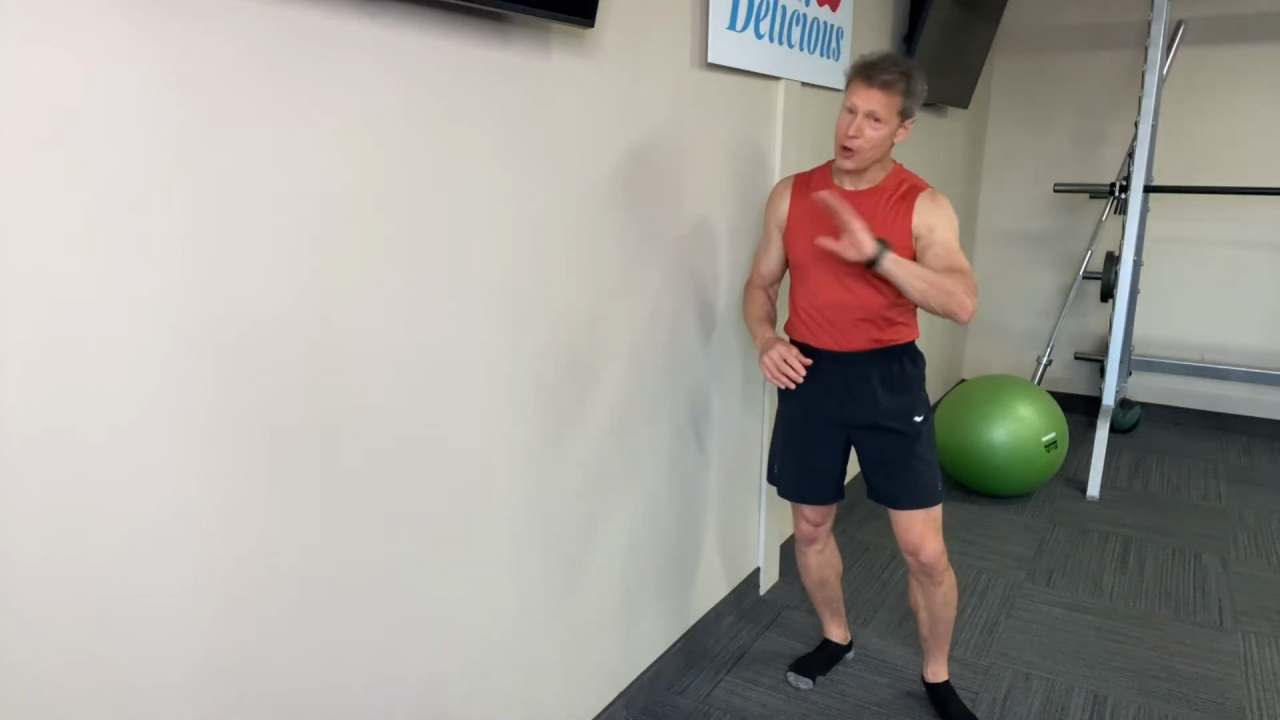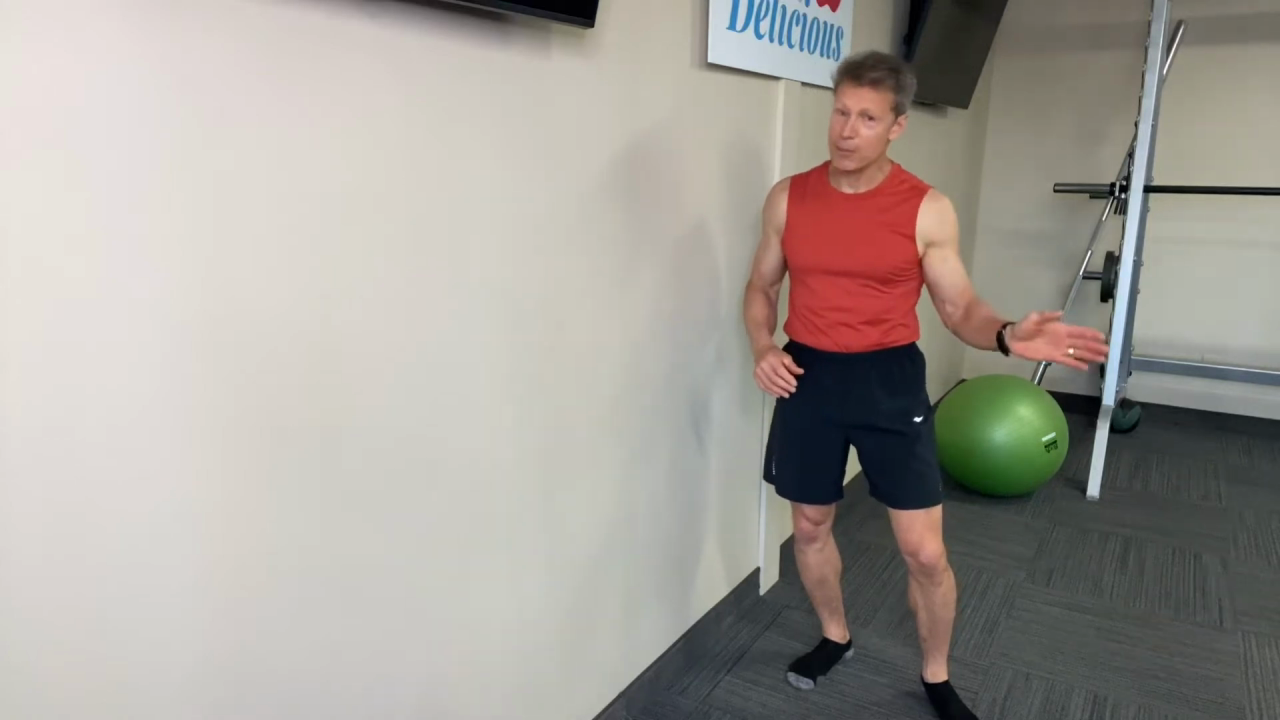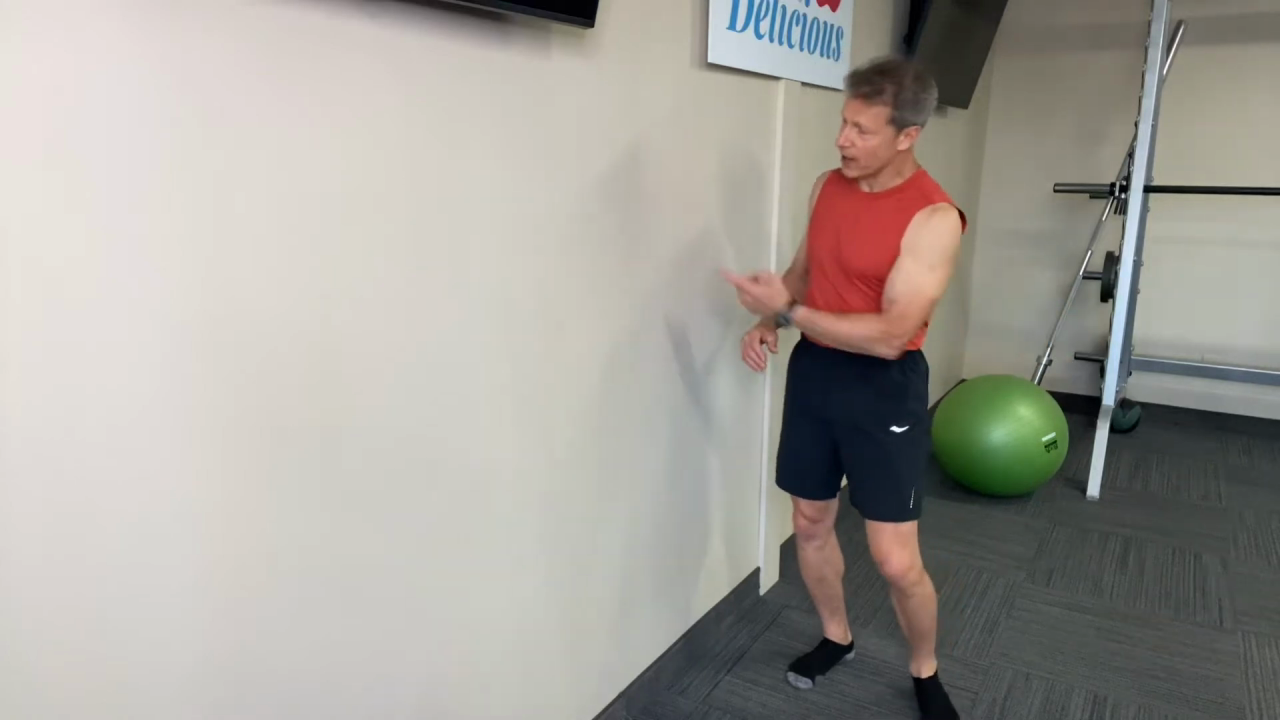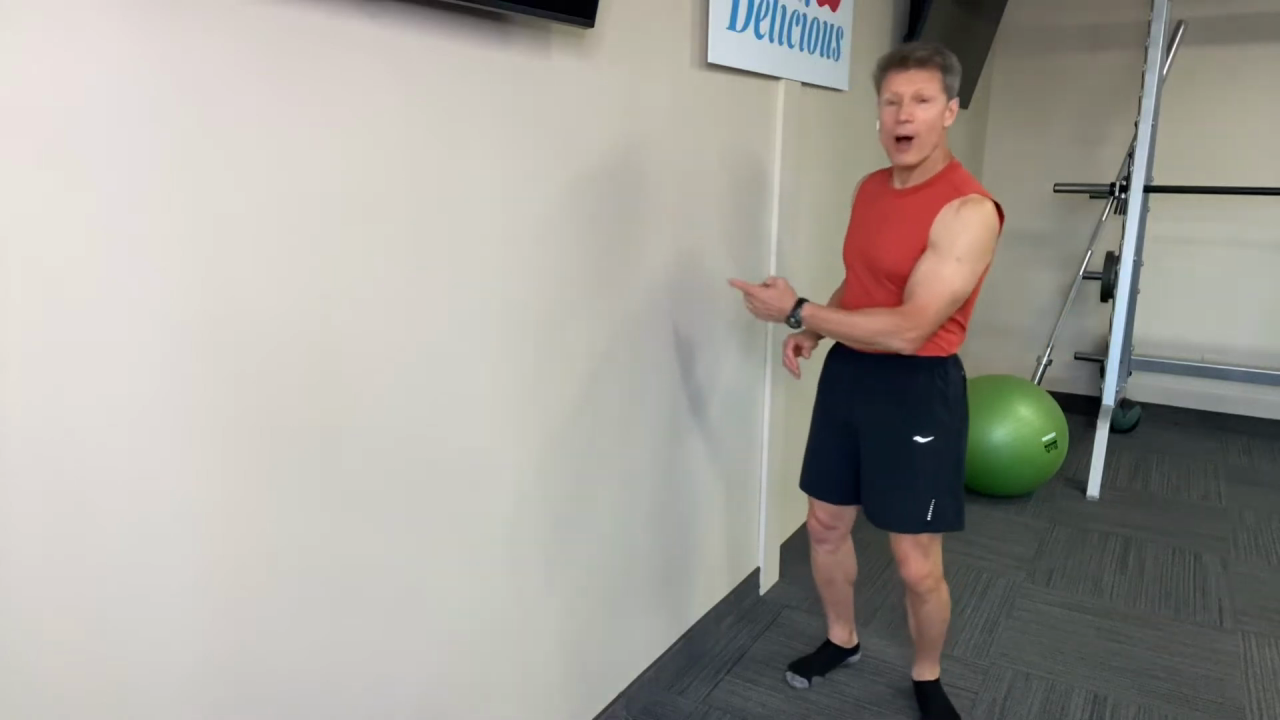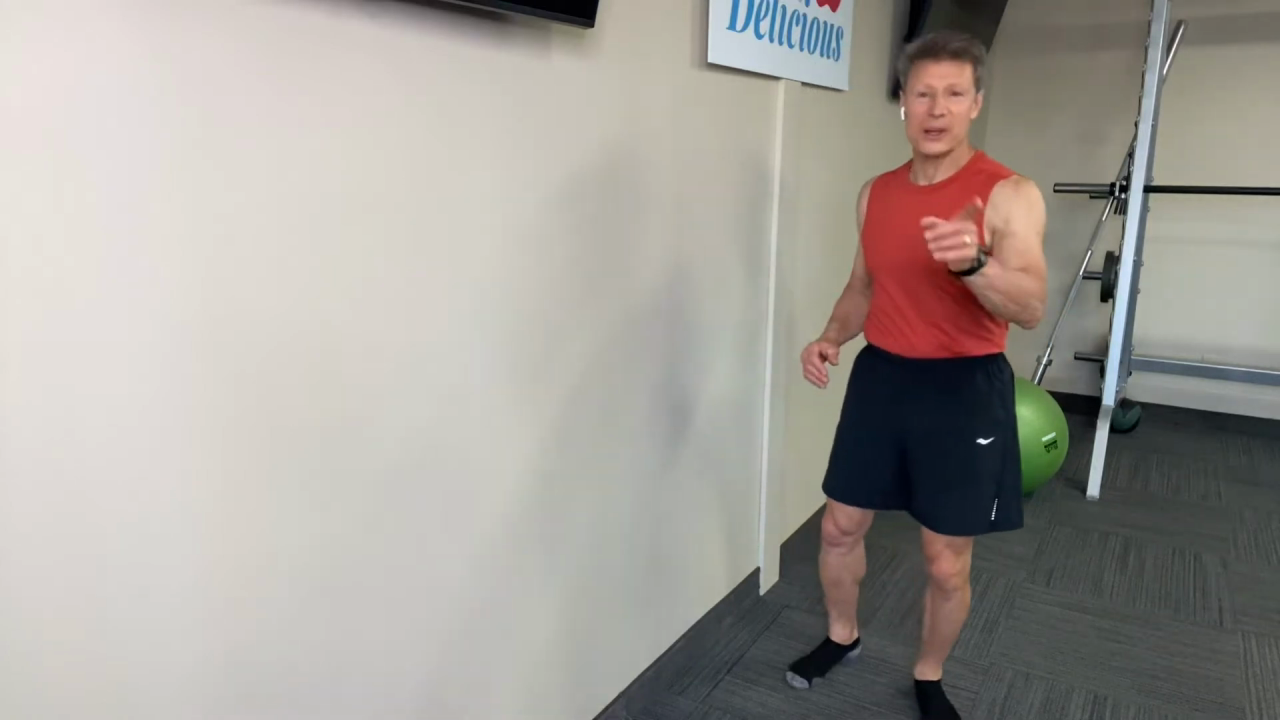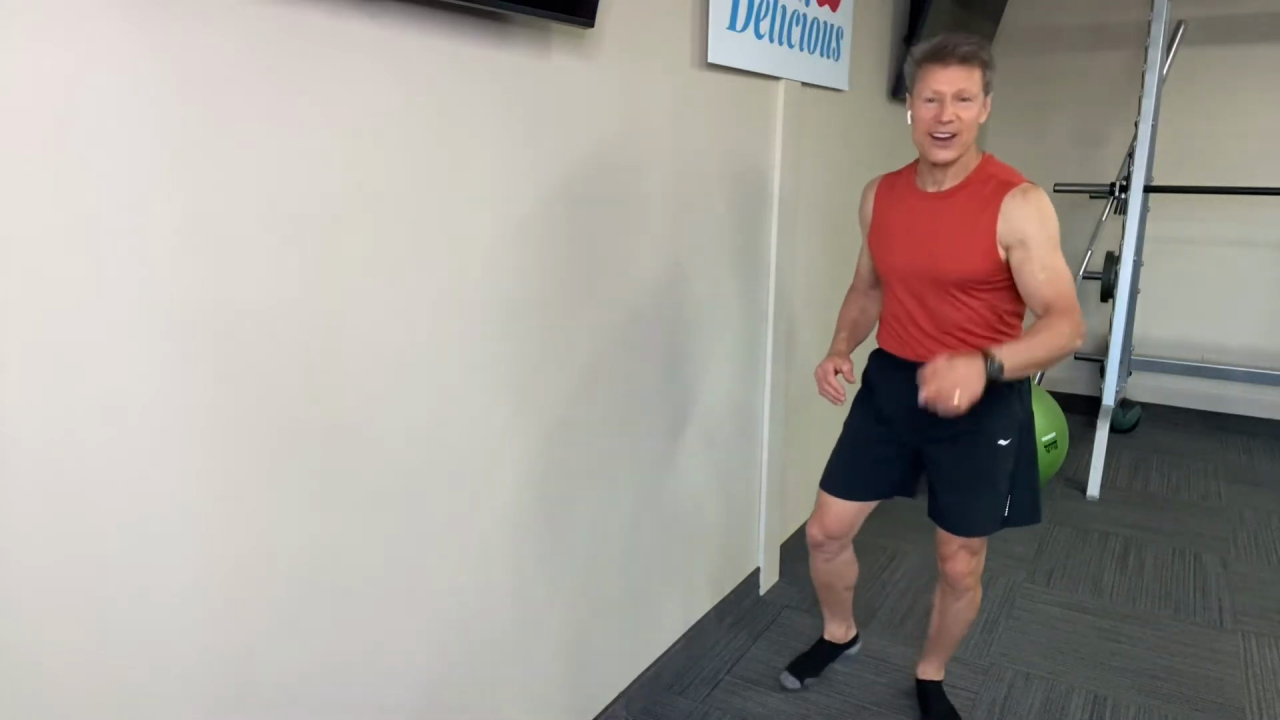
dt=0.4s
person 1, frame 1
left shoulder: (926, 206)
right shoulder: (791, 194)
left elbow: (961, 303)
right elbow: (759, 284)
left wrist: (873, 252)
right wrist: (766, 340)
left hip: (889, 379)
right hip: (809, 376)
left knee: (925, 551)
right knee: (810, 526)
right ankle: (836, 636)
person 1, frame 2
left shoulder: (927, 209)
right shoulder: (787, 197)
left elbow: (960, 310)
right elbow: (760, 286)
left wrist: (1011, 335)
right wrist: (763, 347)
left hip: (890, 380)
right hip: (808, 378)
left knee: (924, 552)
right knee: (810, 526)
right ankle: (834, 635)
person 1, frame 3
left shoulder: (934, 219)
right shoulder: (828, 187)
left elbow: (889, 336)
left wrist: (786, 312)
right wrist: (764, 323)
left hip: (884, 388)
right hip: (814, 373)
left knee: (896, 561)
right knee: (810, 521)
right ankle: (836, 636)
person 1, frame 4
left shoulder: (969, 211)
right shoulder: (870, 188)
left elbow: (906, 327)
left wrist: (796, 311)
right wrist: (813, 330)
left hip: (917, 390)
right hip: (847, 377)
left knee: (917, 565)
right knee: (825, 526)
right ankle: (842, 639)
person 1, frame 5
left shoulder: (1010, 195)
right shoulder: (876, 191)
left elbow: (1029, 305)
left wrist: (972, 259)
right wrist: (831, 337)
left hip: (964, 392)
right hip: (879, 380)
left knee: (946, 564)
right knee: (840, 527)
right ankle: (841, 636)
person 1, frame 6
left shoulder: (1019, 204)
right shoulder: (879, 195)
left elbow: (1065, 327)
left wrist: (983, 367)
right wrist: (840, 350)
left hip: (980, 404)
right hip: (889, 385)
left knee: (959, 563)
right knee: (826, 530)
right ankle: (837, 633)
